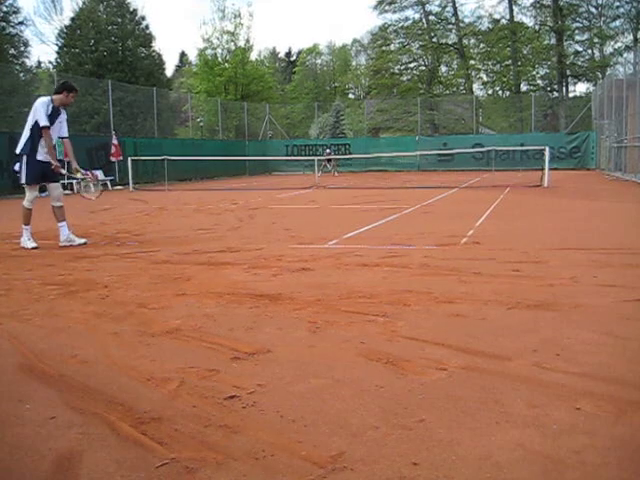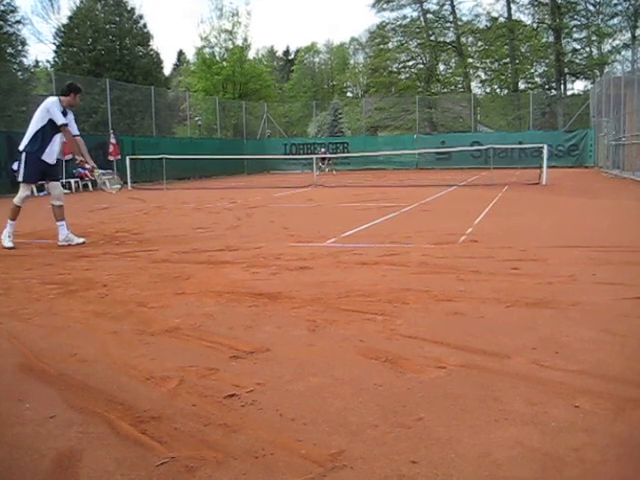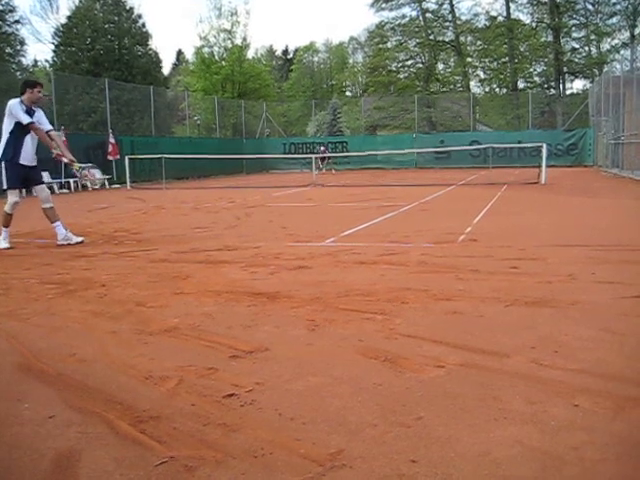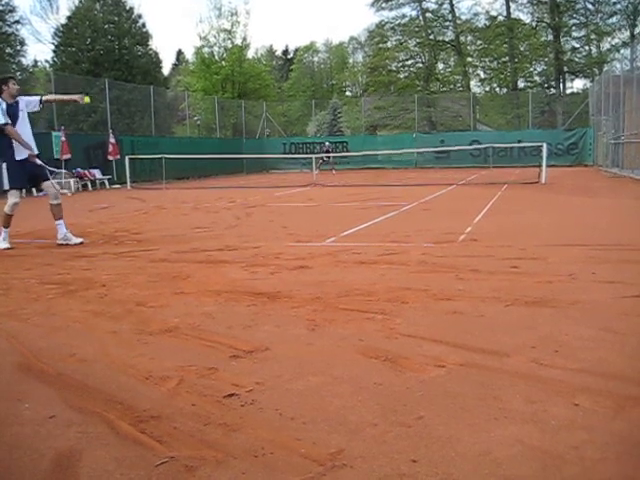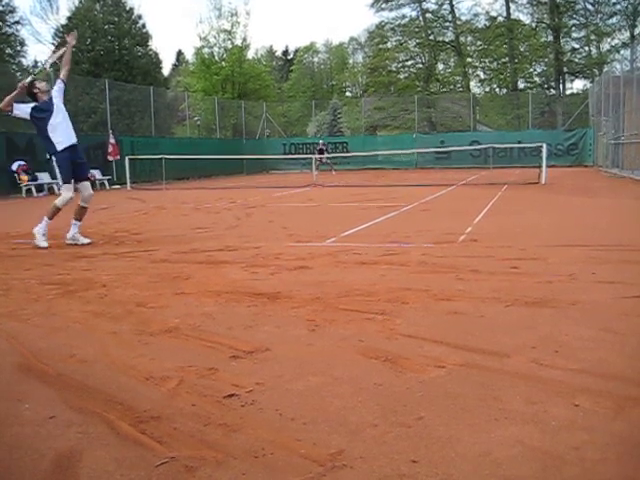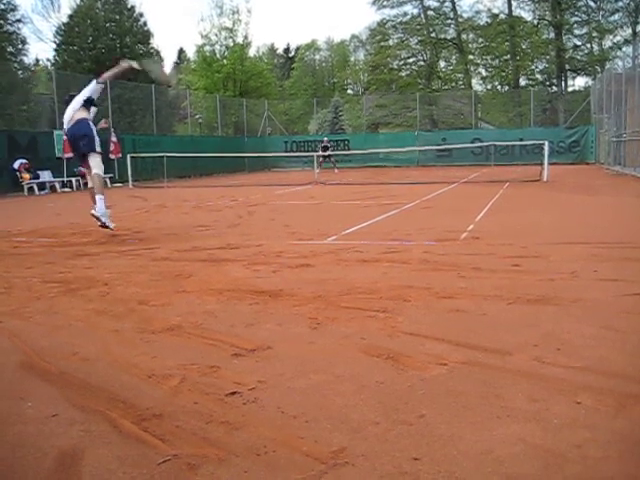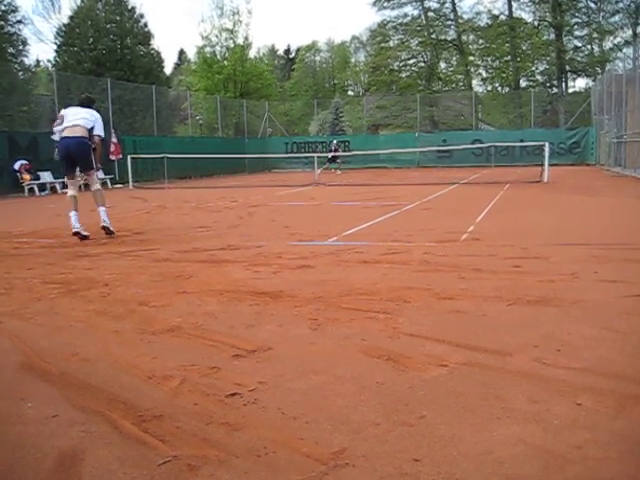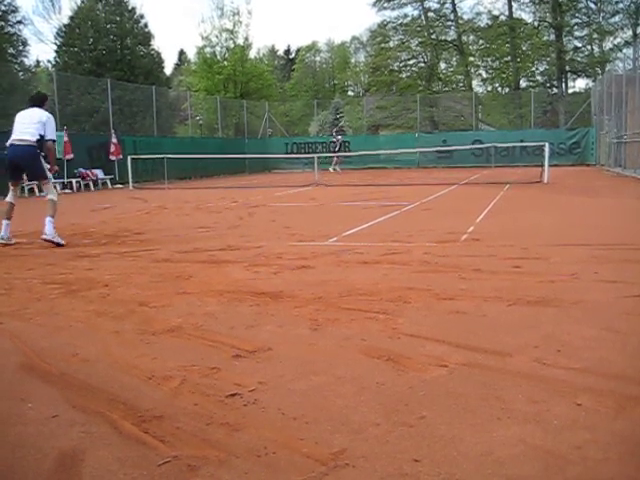
dt=0.5s
person 1, frame 1
left shoulder: (62, 113)
right shoulder: (42, 103)
left elbow: (65, 139)
right elbow: (45, 132)
left wrist: (73, 162)
right wrist: (53, 158)
left hip: (48, 158)
right hip: (31, 155)
left knee: (57, 194)
right knee: (31, 195)
left ankle: (65, 236)
right ankle: (26, 236)
person 1, frame 2
left shoulder: (68, 114)
right shoulder: (51, 102)
left elbow: (77, 138)
right elbow: (66, 132)
left wrist: (89, 160)
right wrist: (77, 155)
left hip: (50, 158)
right hip: (32, 153)
left knee: (58, 194)
right knee: (24, 193)
left ankle: (64, 235)
person 1, frame 3
left shoulder: (37, 112)
left elbow: (52, 132)
right elbow: (35, 129)
left wrist: (67, 153)
right wrist: (54, 149)
left hip: (30, 161)
left knee: (45, 196)
right knee: (14, 199)
left ankle: (62, 234)
person 1, frame 4
left shoulder: (22, 102)
left elbow: (47, 98)
left wrist: (71, 97)
right wrist: (28, 148)
left hip: (31, 159)
left knee: (53, 192)
left ankle: (63, 235)
person 1, frame 5
left shoulder: (55, 96)
right shoulder: (31, 109)
left elbow: (65, 70)
left wrist: (70, 46)
right wrist: (18, 90)
left hip: (74, 149)
right hip: (59, 153)
left knee: (87, 193)
right knee: (68, 195)
left ankle: (73, 233)
right ankle: (42, 228)
person 1, frame 6
left shoulder: (67, 121)
right shoulder: (82, 96)
right elbow: (102, 79)
left wrist: (97, 128)
right wrist: (123, 66)
left hip: (71, 132)
right hip: (83, 125)
left knee: (93, 174)
right knee: (97, 164)
left ankle: (99, 209)
person 1, frame 7
left shoulder: (68, 110)
right shoulder: (95, 115)
left elbow: (58, 121)
right elbow: (97, 140)
right wrist: (96, 161)
left hip: (64, 143)
right hip: (81, 142)
left knee: (72, 187)
right knee: (93, 182)
left ankle: (75, 224)
right ankle: (104, 219)
person 1, frame 8
left shoulder: (19, 115)
right shoulder: (47, 116)
right elbow: (49, 145)
right wrist: (52, 165)
right hip: (30, 152)
left knee: (13, 192)
right knee: (50, 191)
right ankle: (49, 231)
